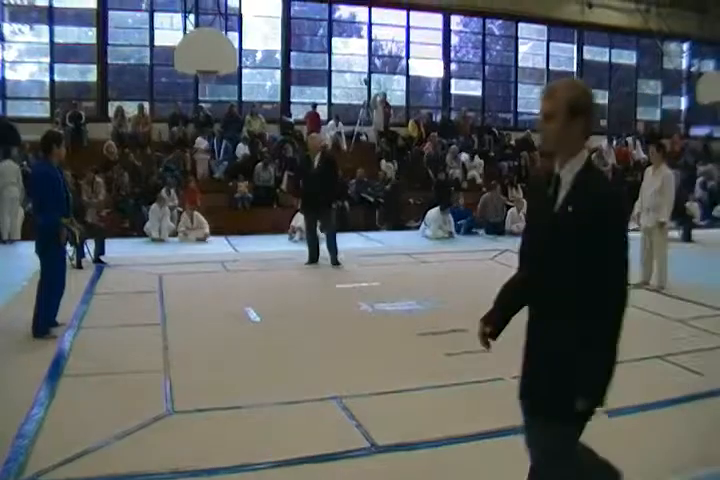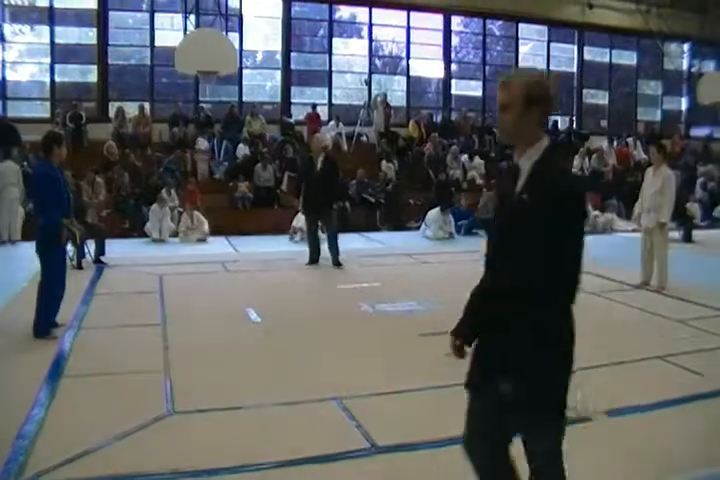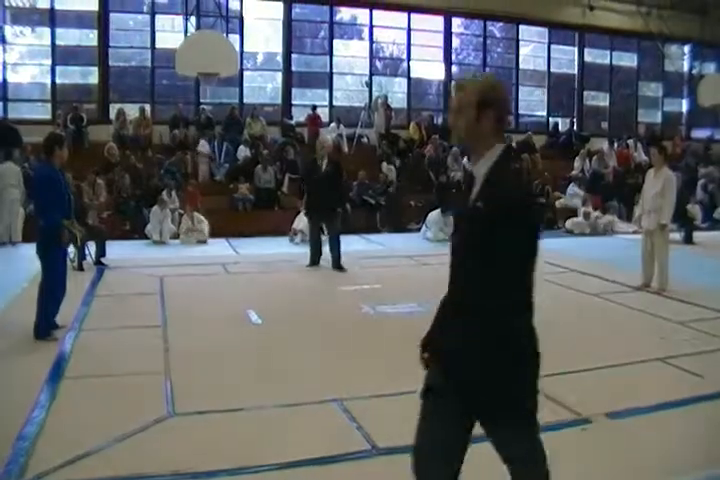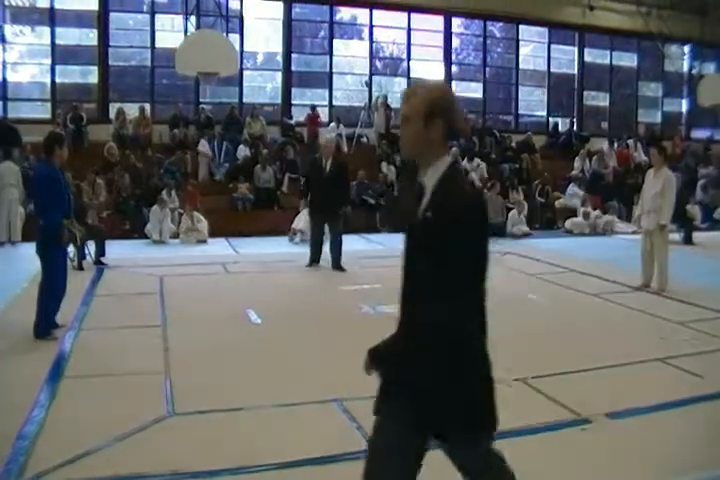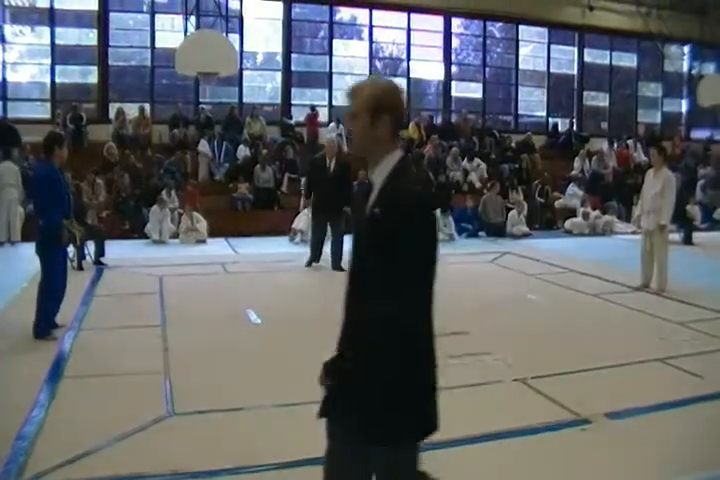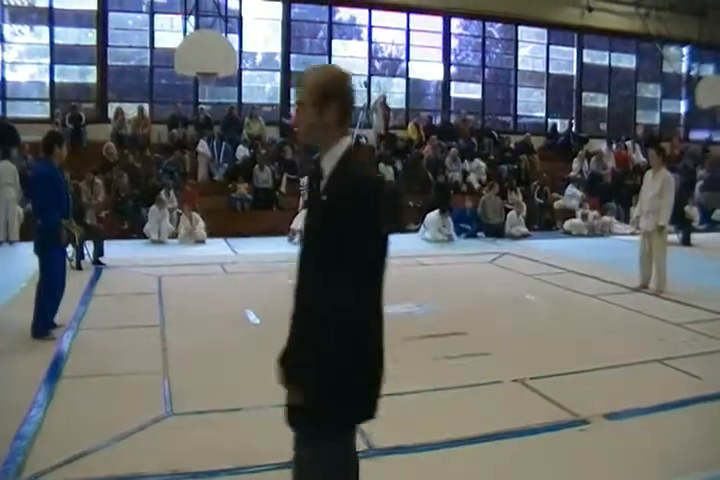
dt=0.1s
person 1, frame 1
left shoulder: (604, 198)
right shoulder: (543, 187)
left elbow: (610, 296)
left wrist: (588, 380)
right wrist: (496, 316)
left hip: (576, 358)
right hip: (542, 349)
right knee: (546, 447)
person 1, frame 2
left shoulder: (561, 186)
right shoulder: (508, 177)
left elbow: (559, 285)
left wrist: (520, 366)
right wrist: (468, 324)
left hip: (536, 349)
right hip: (500, 342)
right knee: (480, 443)
person 1, frame 3
left shoulder: (514, 189)
right shoulder: (474, 181)
left elbow: (509, 291)
left wrist: (442, 344)
right wrist: (440, 337)
left hip: (500, 354)
right hip: (461, 353)
person 1, frame 4
left shoulder: (463, 202)
right shoulder: (424, 192)
left elbow: (456, 302)
left wrist: (389, 353)
left hip: (450, 369)
right hip: (411, 365)
person 1, frame 5
left shoulder: (410, 199)
right shoulder: (376, 190)
left elbow: (404, 302)
left wrist: (345, 365)
left hip: (391, 372)
right hip: (365, 366)
person 1, frame 6
left shoulder: (360, 182)
right shoulder: (324, 175)
left elbow: (360, 289)
left wrist: (310, 367)
right wrist: (296, 352)
left hip: (341, 361)
right hip: (318, 356)
person 2, frame 1
left shoulder: (52, 169)
right shoulder: (43, 172)
right elbow: (46, 206)
left wrist: (65, 224)
right wrist: (58, 228)
left hip: (56, 229)
right hip: (50, 231)
left knee: (55, 278)
right knee: (51, 279)
left ankle: (48, 319)
right ankle: (41, 327)
person 2, frame 2
left shoulder: (52, 170)
right shoulder: (44, 172)
right elbow: (46, 207)
left wrist: (65, 225)
right wrist: (59, 228)
left hip: (56, 230)
right hip: (51, 232)
left knee: (55, 279)
right knee: (51, 280)
left ankle: (48, 320)
right ankle: (42, 327)
person 2, frame 3
left shoulder: (53, 171)
right shoulder: (45, 173)
right elbow: (47, 208)
left wrist: (67, 225)
right wrist: (61, 229)
left hip: (57, 231)
right hip: (52, 233)
left knee: (56, 281)
right knee: (52, 281)
left ankle: (48, 321)
right ankle: (42, 329)
person 2, frame 4
left shoulder: (53, 171)
right shoulder: (45, 173)
right elbow: (47, 207)
left wrist: (66, 225)
right wrist: (60, 229)
left hip: (56, 231)
right hip: (52, 233)
left knee: (56, 280)
right knee: (52, 281)
left ankle: (48, 321)
right ankle: (42, 328)
person 2, frame 5
left shoulder: (52, 170)
right shoulder: (45, 173)
right elbow: (46, 207)
left wrist: (67, 225)
right wrist: (60, 229)
left hip: (57, 231)
right hip: (51, 233)
left knee: (57, 280)
right knee: (51, 281)
left ankle: (48, 321)
right ankle: (42, 328)
person 2, frame 6
left shoulder: (51, 170)
right shoulder: (44, 172)
right elbow: (45, 207)
left wrist: (65, 225)
right wrist: (59, 229)
left hip: (55, 230)
right hip: (50, 232)
left knee: (55, 280)
right knee: (50, 281)
left ankle: (46, 321)
right ankle: (40, 327)
person 3, frame 1
left shoulder: (667, 174)
right shoulder: (648, 171)
left elbow: (669, 198)
left wrist: (663, 219)
right wrist: (638, 211)
left hip: (658, 217)
right hip: (646, 215)
left knee: (659, 251)
right knee: (645, 250)
left ankle: (661, 282)
right ankle: (645, 278)
person 3, frame 2
left shoulder: (668, 174)
right shoulder: (648, 171)
left elbow: (669, 199)
left wrist: (663, 219)
right wrist: (639, 212)
left hip: (658, 218)
right hip: (647, 216)
left knee: (660, 252)
right knee: (646, 250)
left ankle: (661, 282)
right ankle: (645, 278)
person 3, frame 3
left shoulder: (668, 175)
right shoulder: (649, 173)
left elbow: (670, 200)
left wrist: (664, 221)
right wrist: (640, 214)
left hip: (660, 219)
right hip: (647, 218)
left knee: (660, 253)
right knee: (646, 252)
left ankle: (662, 284)
right ankle: (646, 280)
person 3, frame 4
left shoulder: (668, 176)
right shoulder: (649, 173)
left elbow: (669, 200)
left wrist: (664, 221)
right wrist: (640, 214)
left hip: (659, 219)
right hip: (647, 218)
left knee: (660, 254)
right knee: (646, 252)
left ankle: (661, 285)
right ankle: (646, 281)
person 3, frame 5
left shoulder: (668, 176)
right shoulder: (649, 173)
left elbow: (669, 201)
left wrist: (664, 222)
right wrist: (639, 214)
left hip: (659, 219)
right hip: (647, 218)
left knee: (660, 254)
right knee: (646, 252)
left ankle: (661, 285)
right ankle: (646, 281)
person 3, frame 6
left shoulder: (667, 177)
right shoulder: (647, 174)
left elbow: (668, 201)
left wrist: (662, 222)
right wrist: (638, 215)
left hip: (657, 220)
right hip: (646, 219)
left knee: (658, 255)
right knee: (644, 253)
left ankle: (660, 286)
right ankle: (644, 281)
person 4, frame 1
left shoulder: (328, 160)
right shoulder: (305, 161)
left elbow: (334, 181)
right elbow: (299, 180)
left wrist: (333, 199)
right wrist: (299, 197)
left hip: (324, 201)
right hip: (309, 202)
left knee: (329, 230)
right knee: (310, 231)
left ankle: (334, 257)
right ankle: (313, 257)
person 4, frame 2
left shoulder: (331, 162)
right shoulder: (307, 162)
left elbow: (335, 182)
right elbow: (301, 181)
left wrist: (334, 200)
right wrist: (300, 199)
left hip: (326, 203)
right hip: (310, 202)
left knee: (331, 230)
right knee: (311, 232)
left ankle: (335, 258)
right ankle: (313, 257)
person 4, frame 3
left shoulder: (335, 165)
right shoulder: (310, 164)
left elbow: (339, 185)
right elbow: (304, 183)
left wrist: (339, 203)
right wrist: (303, 201)
left hip: (330, 206)
right hip: (313, 205)
left knee: (334, 234)
right knee: (314, 234)
left ankle: (336, 262)
right ankle: (314, 260)
person 4, frame 4
left shoulder: (340, 165)
right shoulder: (314, 163)
left elbow: (345, 185)
right elbow: (307, 182)
left wrist: (344, 204)
right wrist: (304, 198)
left hip: (334, 206)
right hip: (317, 205)
left knee: (336, 235)
right knee: (316, 234)
left ankle: (336, 262)
right ankle: (314, 259)
person 4, frame 5
left shoulder: (344, 165)
right shoulder: (317, 162)
left elbow: (348, 186)
right elbow: (310, 181)
left wrist: (347, 203)
right wrist: (307, 197)
left hip: (337, 205)
right hip: (320, 204)
left knee: (338, 235)
right knee: (317, 233)
left ankle: (336, 263)
right ankle: (313, 257)
person 4, frame 6
left shoulder: (346, 164)
right shoulder: (318, 162)
left elbow: (351, 186)
right elbow: (312, 182)
left wrist: (350, 203)
right wrist: (313, 199)
left hip: (340, 205)
right hip: (321, 204)
left knee: (338, 236)
right knee: (320, 234)
left ankle: (335, 262)
right ankle: (316, 260)
